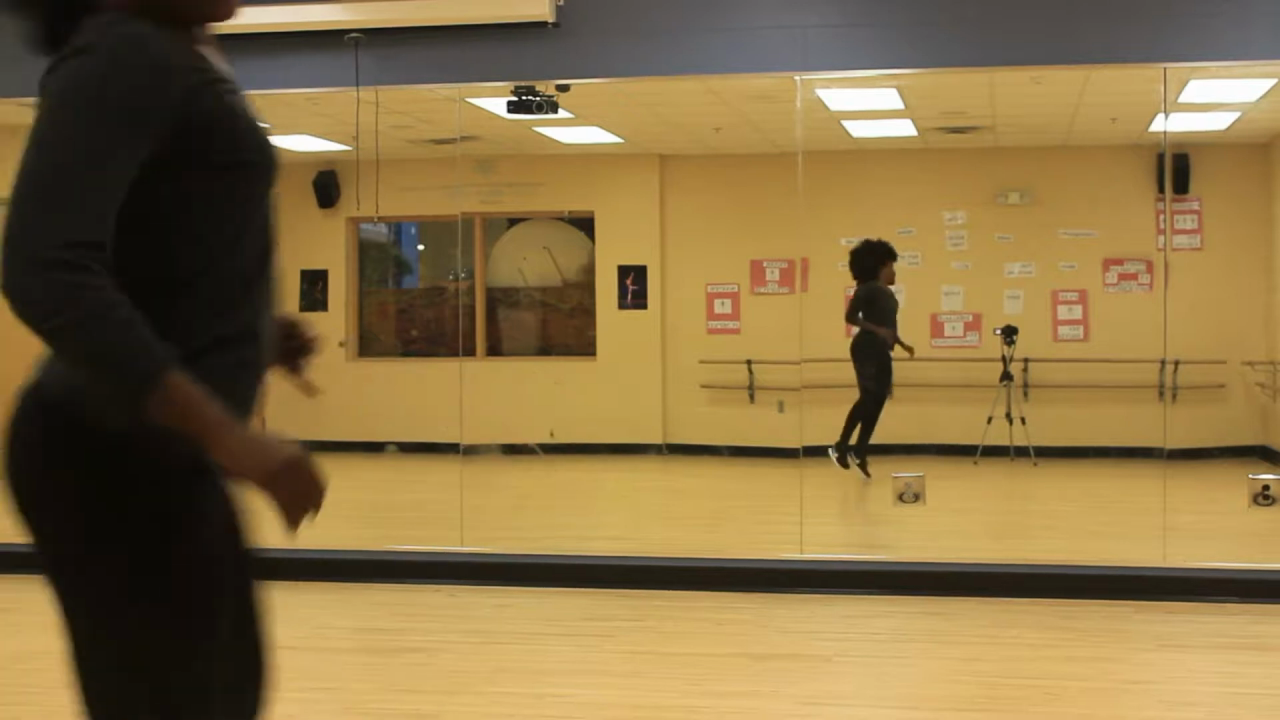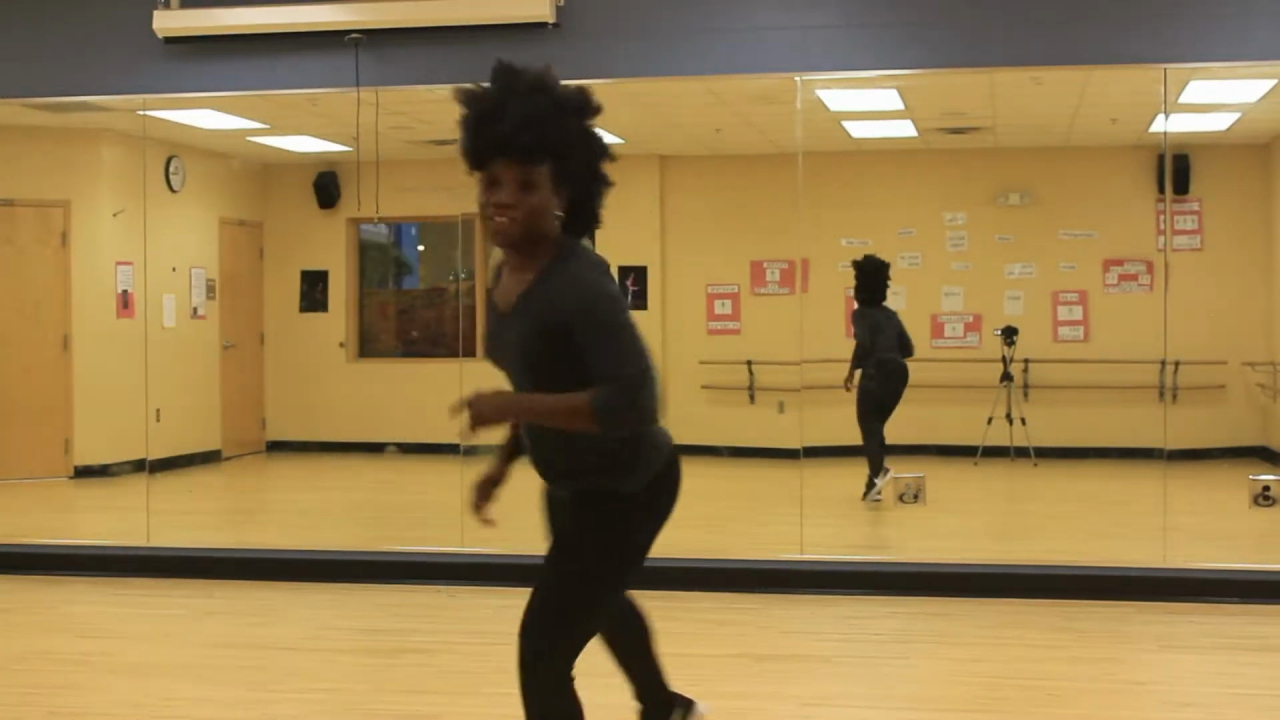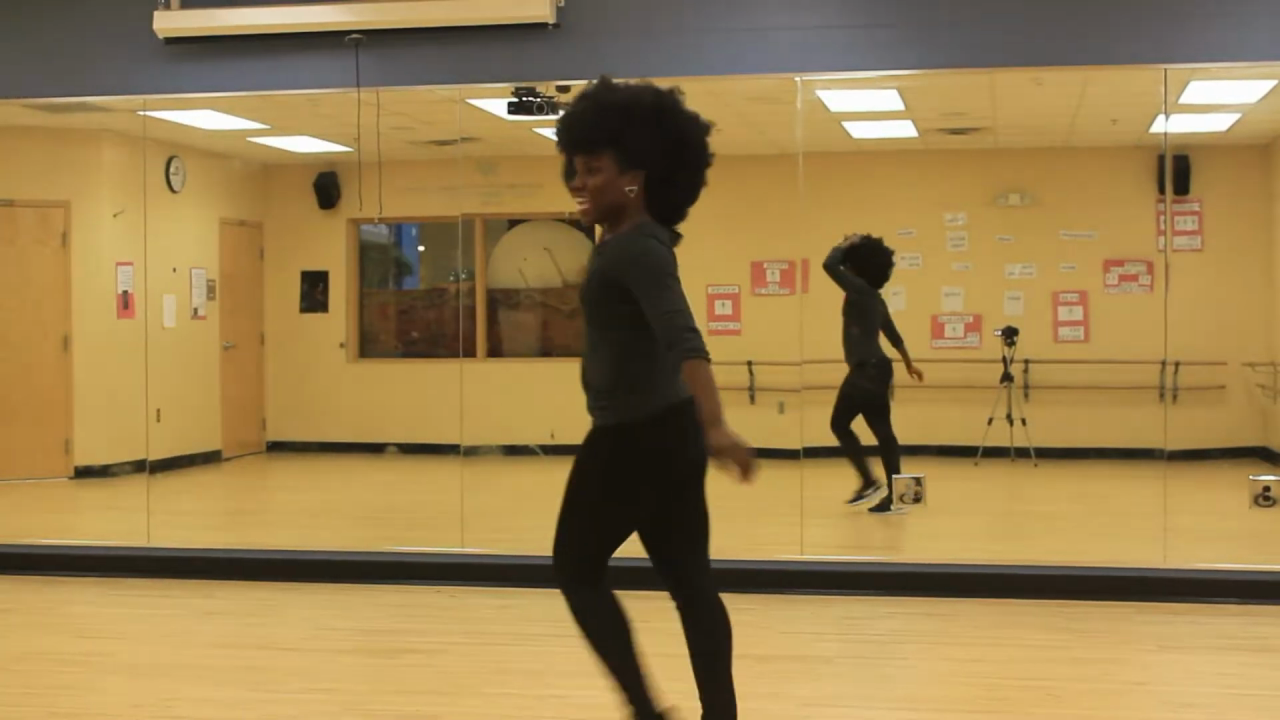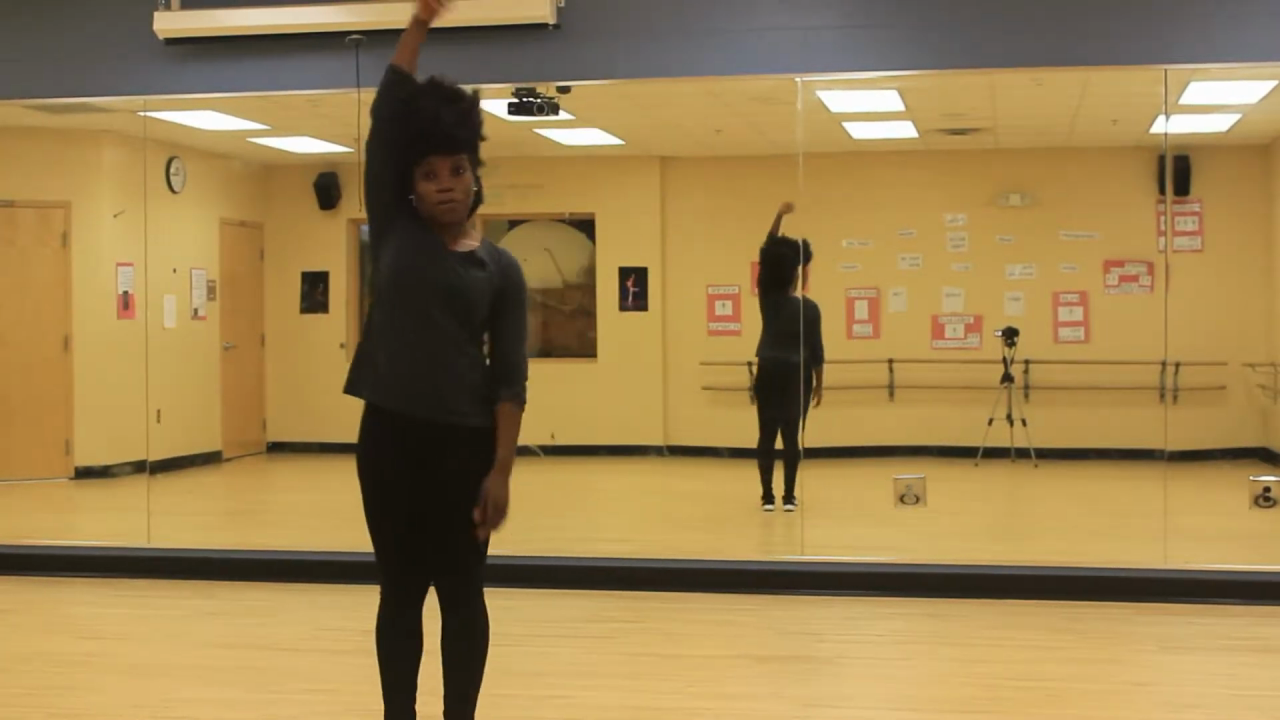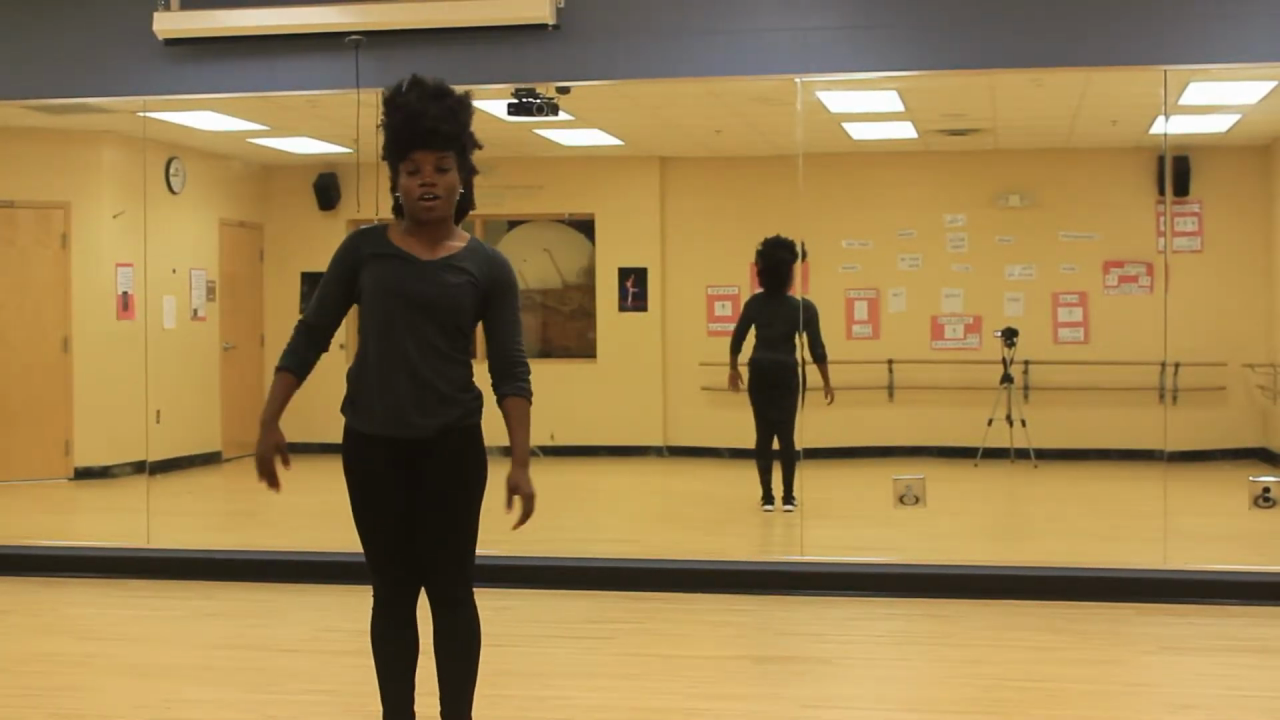
dt=1s
person 1, frame 1
left shoulder: (185, 68)
right shoulder: (122, 62)
left wrist: (255, 334)
right wrist: (224, 433)
left hip: (156, 453)
right hip: (115, 455)
person 1, frame 2
left shoulder: (579, 284)
right shoulder: (506, 278)
left elbow: (632, 401)
left wrist: (518, 410)
right wrist: (503, 462)
left hip: (627, 486)
right hip: (570, 483)
left knee: (541, 649)
right knee: (598, 600)
person 1, frame 3
left shoulder: (636, 248)
right shoulder: (631, 231)
left elbow: (681, 337)
right elbow: (573, 172)
left wrist: (716, 421)
left hip: (640, 432)
right hip: (671, 428)
left knee: (576, 570)
right knee: (691, 581)
person 1, frame 4
left shoulder: (500, 269)
right shoulder: (391, 225)
left elbow: (511, 378)
right elbow: (384, 117)
left wrist: (501, 473)
left hip: (461, 438)
right hip: (389, 434)
left knee: (459, 589)
right knee: (399, 587)
person 1, frame 5
left shoulder: (487, 267)
right shoulder: (364, 250)
left elbow: (510, 369)
right elbow: (312, 335)
left wrist: (521, 461)
right wrist: (270, 421)
left hip: (451, 445)
right hip: (373, 443)
left knee: (451, 588)
right knee: (391, 590)
person 2, frame 1
left shoulder: (888, 294)
right shoulder: (869, 290)
right elbow: (850, 317)
left wrist: (901, 343)
right wrist: (876, 329)
left hip: (882, 355)
right hip: (867, 351)
left knee: (877, 403)
right knee: (869, 399)
left ankle: (859, 453)
right ankle: (841, 447)
person 2, frame 2
left shoulder: (861, 314)
right shoulder: (890, 315)
left elbow: (863, 343)
right elbow: (907, 350)
left wrist: (851, 371)
left hip: (876, 372)
right hip: (899, 373)
left knee: (868, 425)
right knee: (875, 425)
left ankle: (878, 470)
right ankle: (873, 483)
person 2, frame 3
left shoulder: (860, 290)
right shoulder: (873, 298)
left elbow: (830, 264)
right elbow: (893, 334)
left wrist: (847, 243)
right wrist: (908, 364)
left hip: (868, 370)
right hip: (873, 368)
left knee: (839, 424)
right knee: (881, 430)
left ankle: (869, 481)
person 2, frame 4
left shoulder: (766, 296)
right shoulder: (808, 307)
left elbow: (766, 251)
right elbow: (815, 350)
left wrist: (780, 216)
right wrist: (819, 383)
left hip: (768, 372)
right hip: (796, 374)
left knee: (767, 435)
right knee: (790, 435)
left ankle: (768, 496)
right ankle: (789, 496)
person 2, frame 5
left shoulder: (754, 303)
right shoulder: (803, 307)
left elbow: (737, 339)
right elbow: (816, 348)
left wrist: (733, 369)
right wrist: (826, 383)
left hip: (759, 372)
right hip: (786, 374)
left knee: (763, 434)
right knee: (786, 434)
left ankle: (767, 496)
right ankle: (788, 497)
